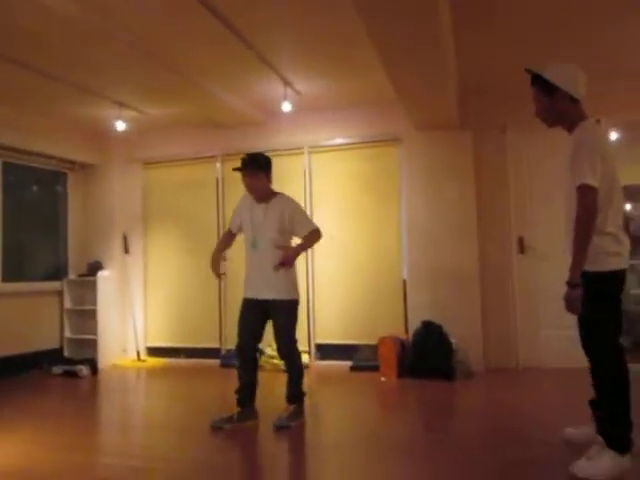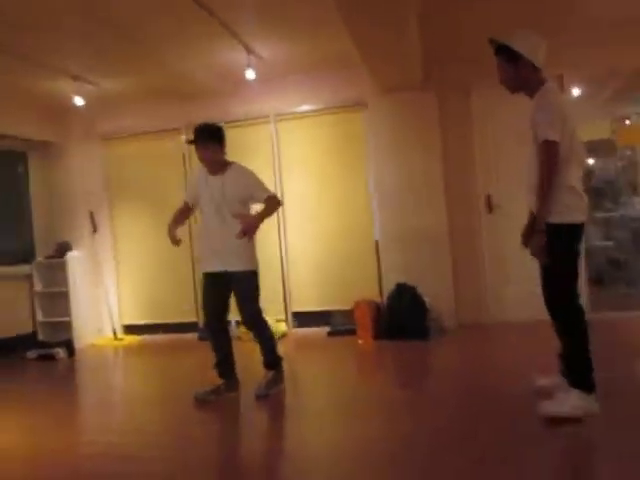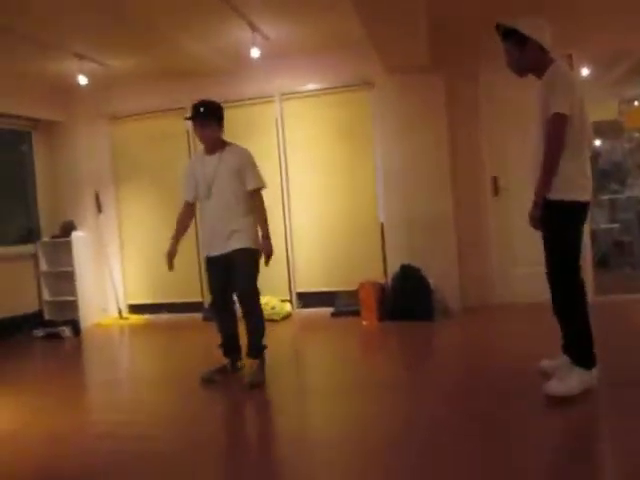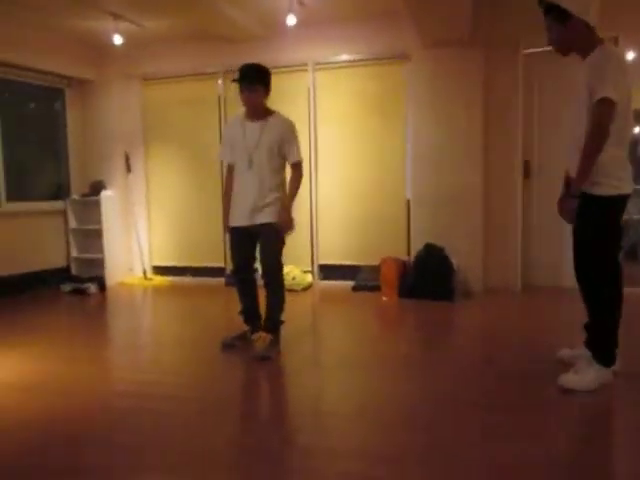
dt=0.4s
person 1, frame 1
left shoulder: (585, 139)
right shoulder: (586, 136)
left elbow: (588, 211)
left wrist: (576, 278)
left hip: (601, 266)
right hip: (598, 264)
left knee: (604, 353)
right knee: (597, 350)
right ankle: (604, 425)
person 1, frame 2
left shoulder: (546, 101)
right shoulder: (544, 101)
left elbow: (549, 169)
left wrist: (541, 228)
right wrist: (533, 221)
left hip: (560, 218)
right hip: (557, 217)
left knee: (561, 299)
right knee: (558, 297)
left ankle: (583, 389)
right ankle: (572, 374)
person 1, frame 3
left shoulder: (557, 77)
right shoulder: (553, 80)
left elbow: (555, 142)
left wrist: (538, 199)
right wrist: (544, 198)
left hip: (564, 196)
right hip: (563, 196)
left knee: (564, 279)
right knee: (561, 278)
left ankle: (583, 364)
right ankle: (574, 354)
person 1, frame 4
left shoulder: (607, 60)
right shoulder: (592, 65)
left elbow: (601, 129)
left wrist: (575, 189)
right wrist: (571, 187)
left hip: (603, 190)
right hip: (590, 188)
left knee: (602, 273)
right knee: (588, 270)
left ankle: (603, 361)
right ankle: (594, 346)
person 2, frame 1
left shoulder: (286, 205)
right shoulder: (244, 204)
left elbow: (315, 233)
right elbow: (231, 232)
left wrist: (295, 250)
right wrist: (216, 254)
left hip: (282, 291)
right hip: (253, 292)
left knee: (287, 349)
right knee: (245, 348)
left ankle: (295, 405)
right ankle: (246, 408)
person 2, frame 2
left shoulder: (242, 175)
right shoulder: (198, 178)
left elbow: (273, 201)
right elbow: (188, 205)
left wrist: (256, 219)
right wrist: (173, 223)
left hip: (241, 262)
right hip: (212, 263)
left knee: (251, 317)
right knee: (213, 322)
left ankle: (273, 370)
right ankle: (228, 379)
person 2, frame 3
left shoulder: (240, 156)
right shoulder: (194, 165)
left elbow: (256, 198)
right elbow: (189, 206)
left wrist: (265, 236)
right wrist: (175, 242)
left hip: (242, 241)
right hip: (212, 246)
left knee: (247, 298)
right knee: (220, 303)
left ankle: (255, 358)
right ankle: (232, 359)
person 2, frame 4
left shoulder: (283, 126)
right shoulder: (232, 127)
left elbow: (296, 169)
right elbow: (230, 170)
left wrist: (287, 206)
right wrist: (227, 210)
left hip: (271, 213)
right hip: (240, 215)
left knee: (271, 272)
right knee: (241, 271)
left ankle: (271, 332)
right ankle: (253, 326)
